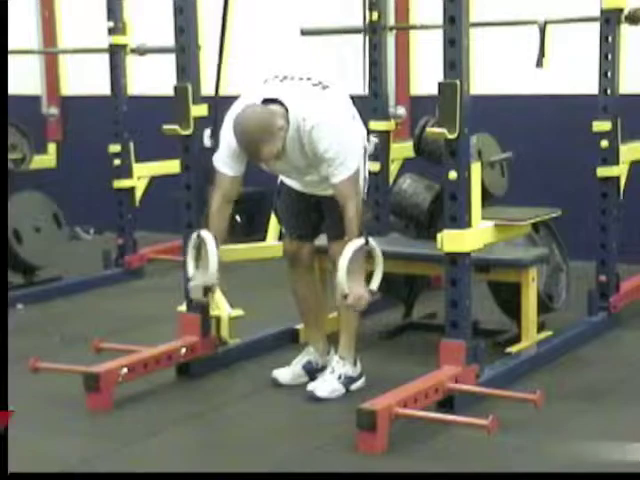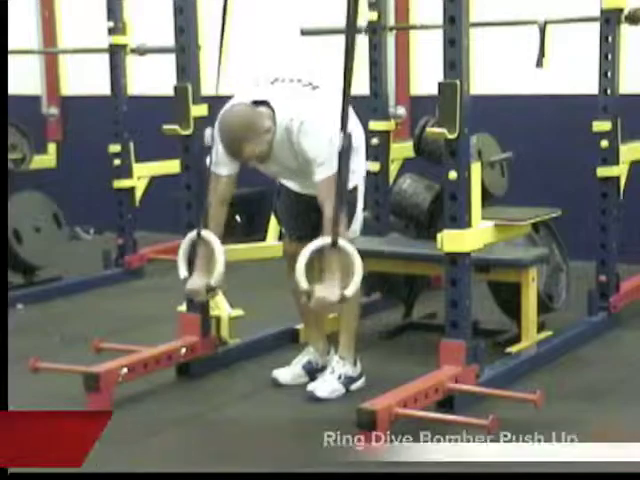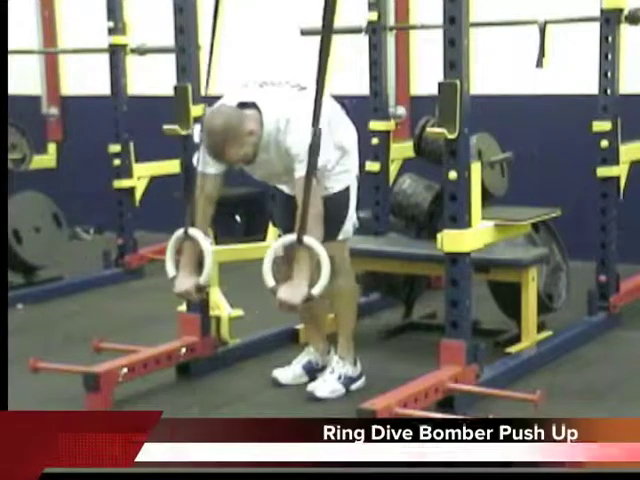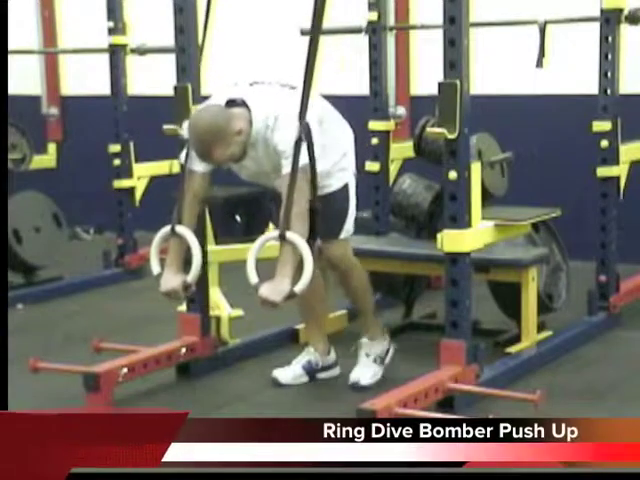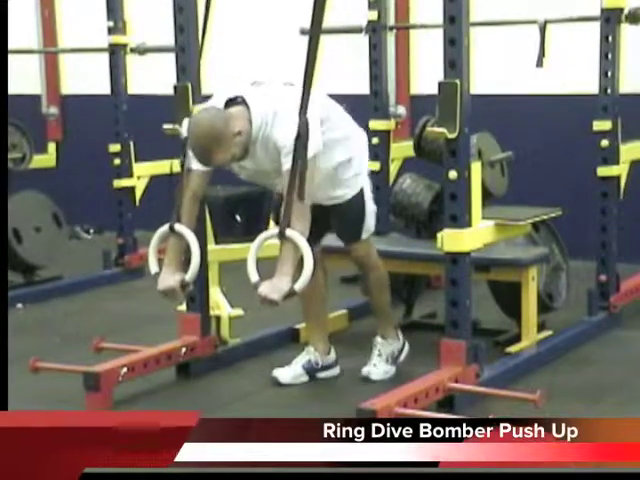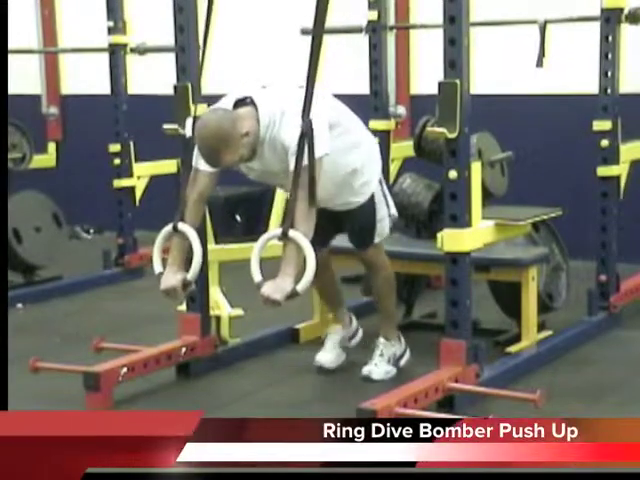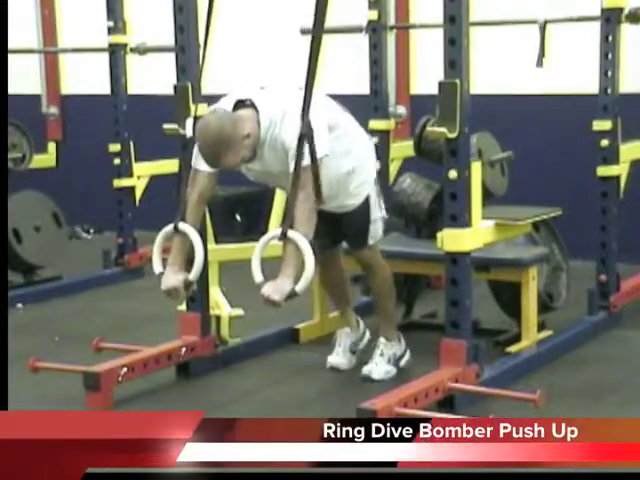
dt=0.3s
person 1, frame 1
left shoulder: (324, 124)
right shoulder: (236, 126)
left elbow: (350, 204)
right elbow: (223, 196)
left wrist: (356, 277)
left hip: (344, 168)
right hip: (296, 176)
left knee: (340, 253)
right knee: (296, 254)
left ankle: (347, 361)
right ankle: (318, 352)
person 1, frame 2
left shoulder: (311, 124)
right shoulder: (229, 127)
left elbow: (330, 205)
right elbow: (218, 199)
left wrist: (331, 280)
right wrist: (202, 270)
left hip: (340, 166)
right hip: (294, 177)
left knee: (340, 256)
right knee: (295, 254)
left ankle: (347, 362)
right ankle: (318, 352)
person 1, frame 3
left shoulder: (296, 125)
right shoulder: (219, 130)
left elbow: (311, 206)
right elbow: (205, 199)
left wrist: (300, 281)
right wrist: (187, 269)
left hip: (332, 167)
right hip: (287, 176)
left knee: (332, 255)
right knee: (292, 254)
left ankle: (346, 362)
right ankle: (318, 352)
person 1, frame 4
left shoulder: (285, 122)
right shoulder: (205, 126)
left elbow: (298, 204)
right elbow: (191, 197)
left wrist: (281, 278)
right wrist: (173, 267)
left hip: (329, 165)
right hip: (283, 176)
left knee: (335, 254)
right knee: (302, 257)
left ankle: (376, 341)
right ankle: (320, 353)
person 1, frame 5
left shoulder: (286, 120)
right shoulder: (208, 127)
left elbow: (298, 201)
right elbow: (190, 196)
left wrist: (282, 277)
right wrist: (171, 266)
left hip: (340, 168)
right hip: (291, 177)
left knee: (360, 253)
left ankle: (390, 339)
right ankle: (320, 353)
person 1, frame 6
left shoulder: (295, 122)
right shoulder: (216, 127)
left elbow: (305, 200)
right elbow: (195, 196)
left wrist: (286, 277)
right wrist: (174, 267)
left hip: (354, 173)
right hip: (312, 185)
left knee: (371, 255)
right knee: (314, 255)
left ankle: (392, 342)
right ankle: (343, 326)
person 1, frame 7
left shoulder: (296, 122)
right shoulder: (217, 128)
left elbow: (305, 200)
right elbow: (195, 195)
left wrist: (286, 278)
right wrist: (174, 266)
left hip: (350, 174)
right hip: (309, 185)
left knee: (366, 256)
right knee: (325, 256)
left ankle: (392, 342)
right ankle: (351, 329)
